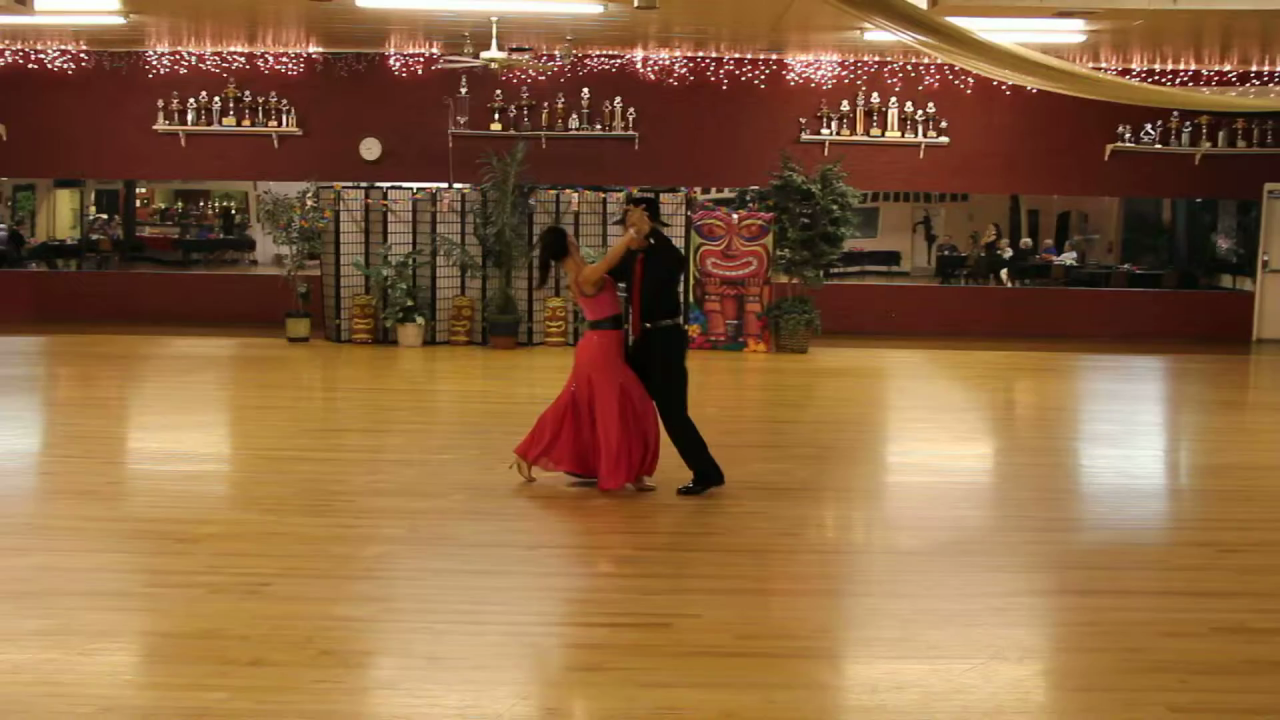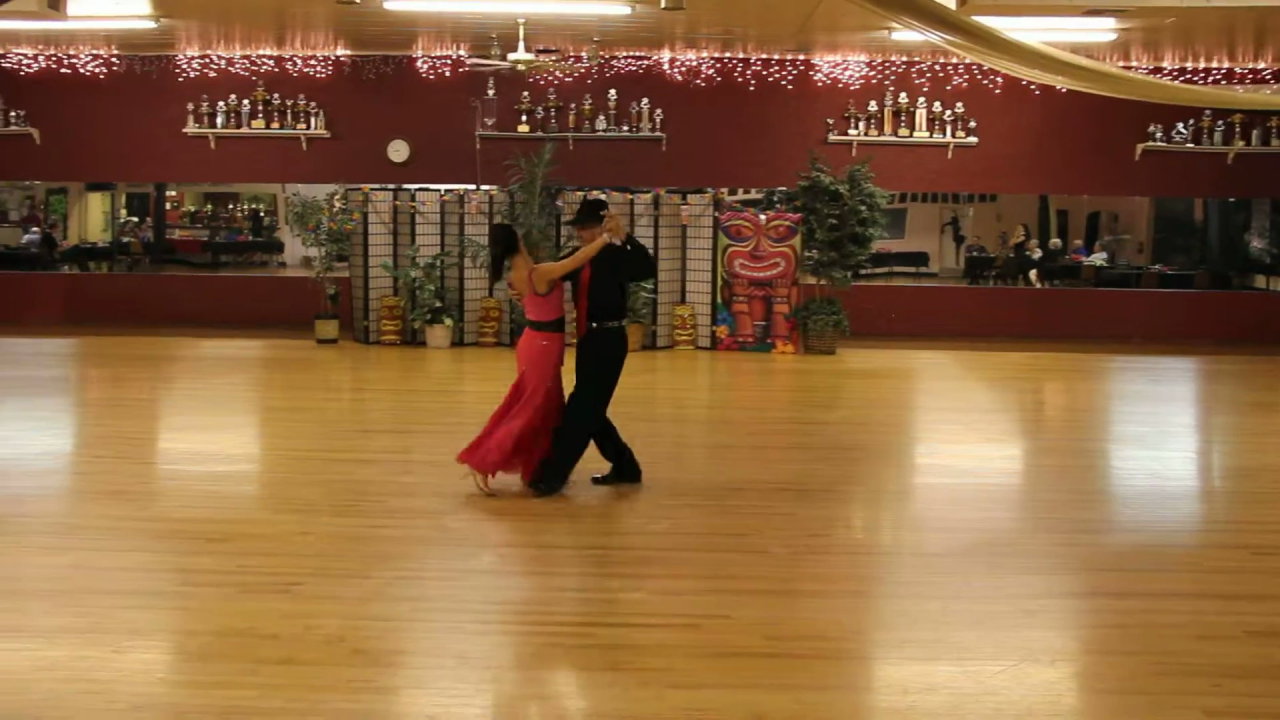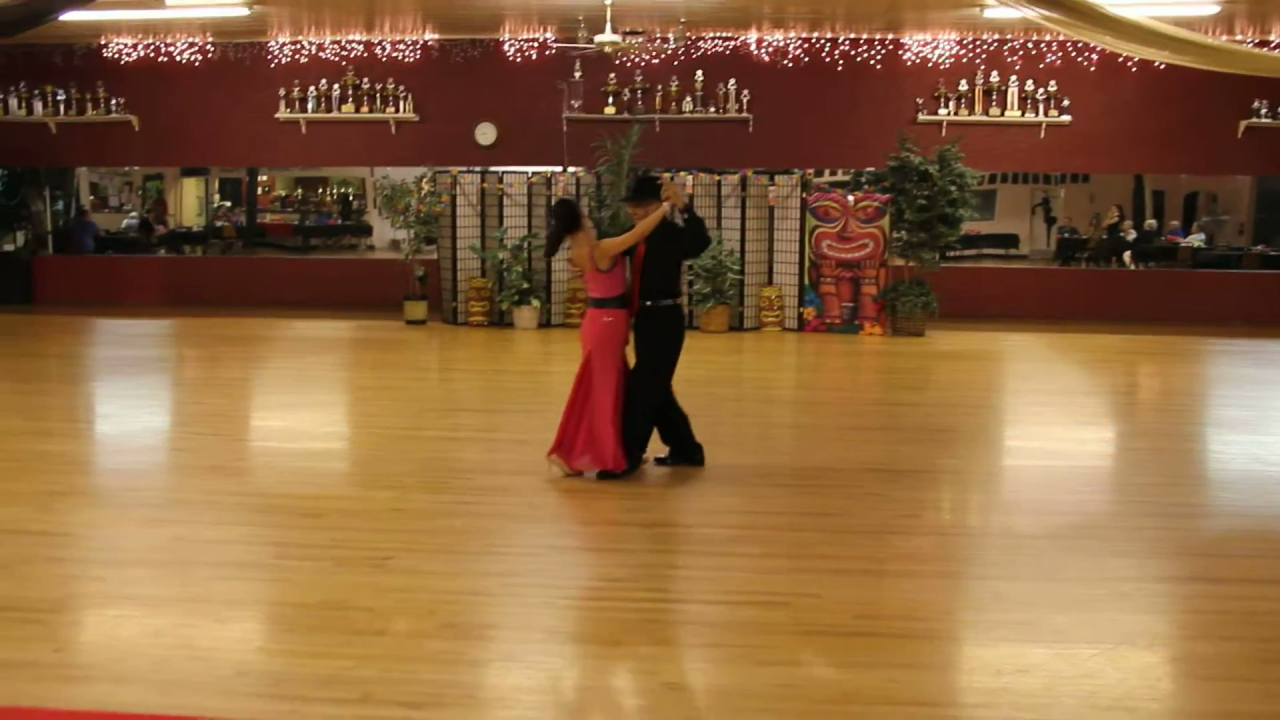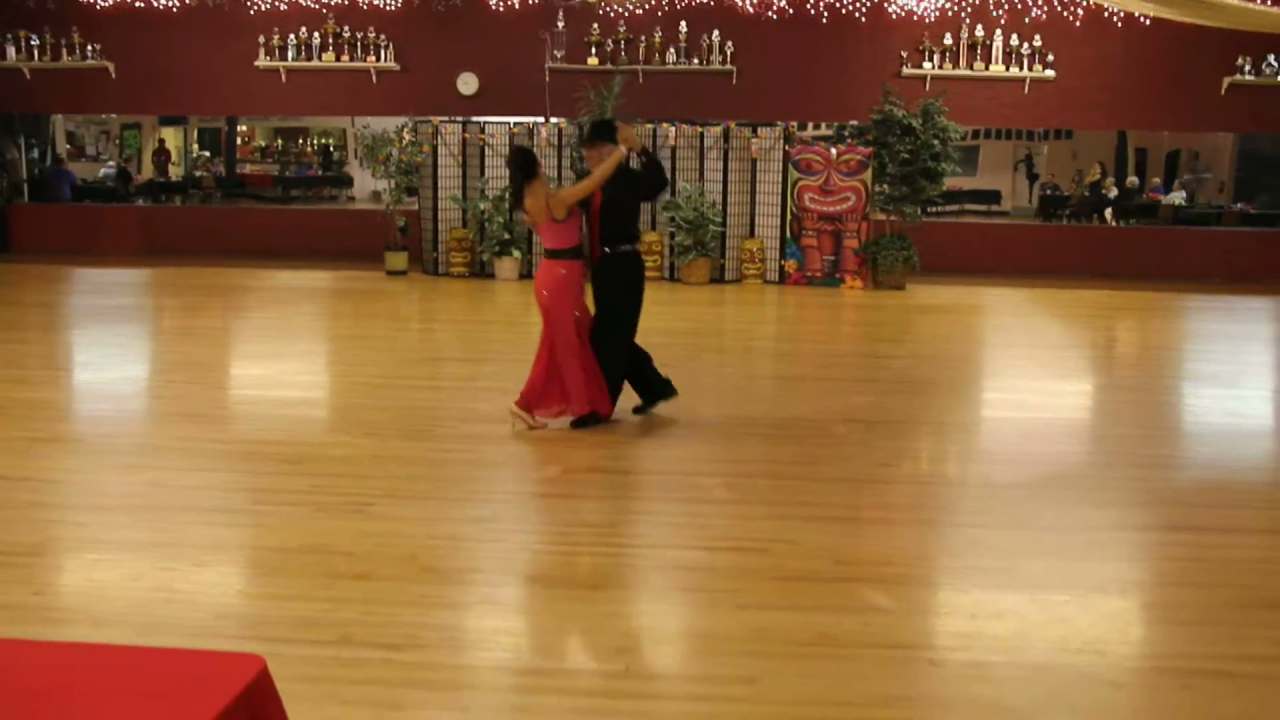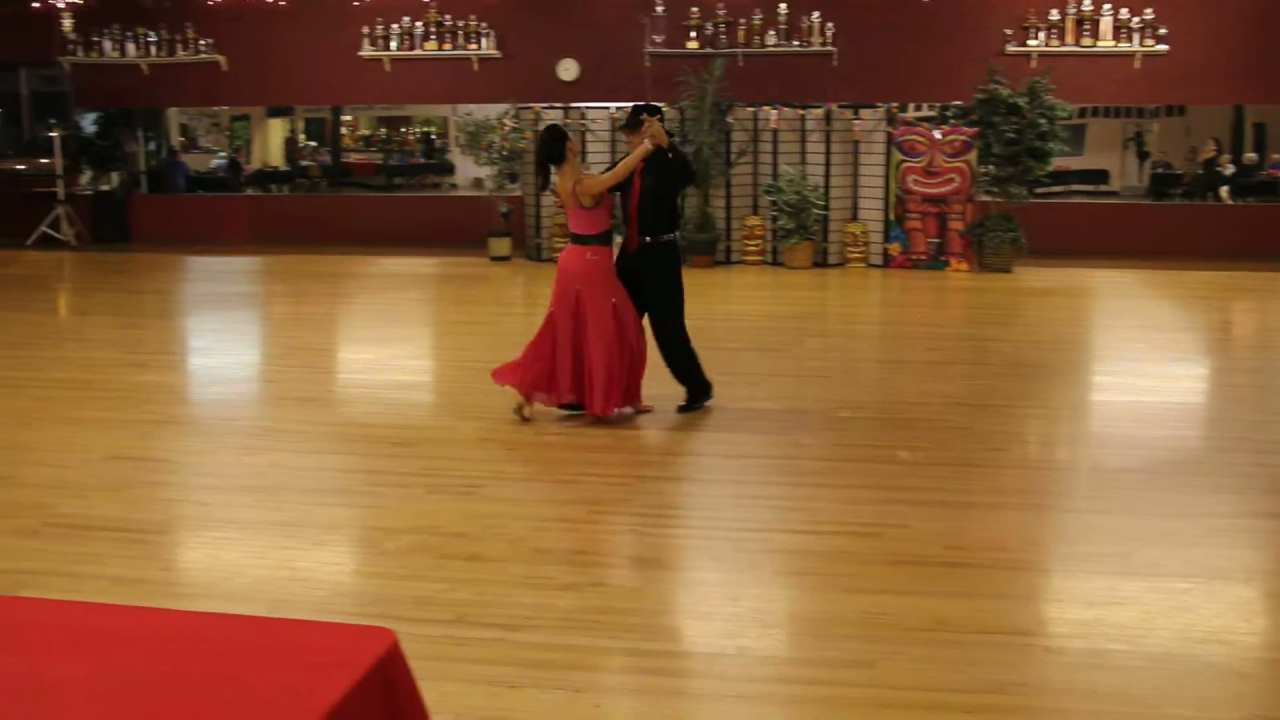
dt=0.7s
person 1, frame 1
left shoulder: (663, 254)
right shoulder: (633, 257)
left elbow: (678, 262)
right elbow: (610, 274)
left wrist: (649, 230)
left hip: (666, 338)
right hip: (644, 338)
left knee: (672, 412)
left ankle: (706, 473)
person 1, frame 2
left shoulder: (616, 257)
left elbow: (647, 268)
left wrist: (624, 237)
left hip: (609, 340)
right hip: (589, 339)
left knee: (581, 407)
right knee: (590, 408)
left ankle: (552, 474)
right ankle: (626, 466)
person 1, frame 3
left shoulder: (672, 233)
left elbow: (700, 241)
left wrist: (683, 207)
left hip: (664, 318)
right hip: (646, 318)
left knee: (643, 388)
right knee: (654, 387)
left ankle: (628, 458)
right ankle: (686, 449)
person 1, frame 4
left shoulder: (628, 178)
left elbow: (658, 183)
left wrist: (639, 150)
left hip: (623, 264)
right hip: (603, 264)
left knee: (609, 337)
right knee: (614, 335)
right ankle: (655, 387)
person 1, frame 5
left shoulder: (667, 165)
left elbow: (687, 177)
left wrist: (665, 144)
left hip: (660, 254)
right hip: (630, 252)
left knee: (667, 327)
left ankle: (698, 388)
person 2, frame 1
left shoulder: (576, 276)
right shoulder: (587, 274)
left elbow: (606, 267)
right elbow: (611, 258)
left wrist: (632, 242)
right wrist: (634, 232)
left hip: (593, 345)
right hip: (603, 346)
left knee: (574, 406)
right knee: (627, 408)
left ankle: (527, 455)
right ankle: (629, 474)
person 2, frame 2
left shoulder: (515, 276)
right shoulder: (540, 273)
right elbow: (579, 259)
right wrist: (606, 236)
left hip: (534, 342)
right hip: (544, 346)
left knee: (546, 409)
right knee: (526, 411)
left ankle: (534, 467)
right ankle: (480, 463)
person 2, frame 3
left shoulder: (575, 253)
right shoulder: (602, 250)
right elbow: (639, 232)
right wrist: (665, 206)
left hip: (597, 320)
right hip: (609, 323)
left knee: (604, 387)
right knee: (603, 389)
right ankle: (595, 456)
person 2, frame 4
left shoulder: (528, 202)
right shoulder: (558, 199)
right elbow: (595, 179)
right wrist: (622, 149)
left hip: (550, 272)
right hip: (563, 275)
left knee: (577, 338)
right knee: (563, 343)
left ankle: (586, 403)
right ankle: (547, 405)
person 2, frame 5
left shoulder: (562, 183)
right shoulder: (585, 185)
left elbow: (604, 184)
right elbow: (619, 173)
right wrist: (648, 145)
left hip: (572, 259)
right hip: (593, 263)
left knee: (561, 329)
right knee: (616, 328)
left ankle: (528, 393)
right ankle: (616, 397)
